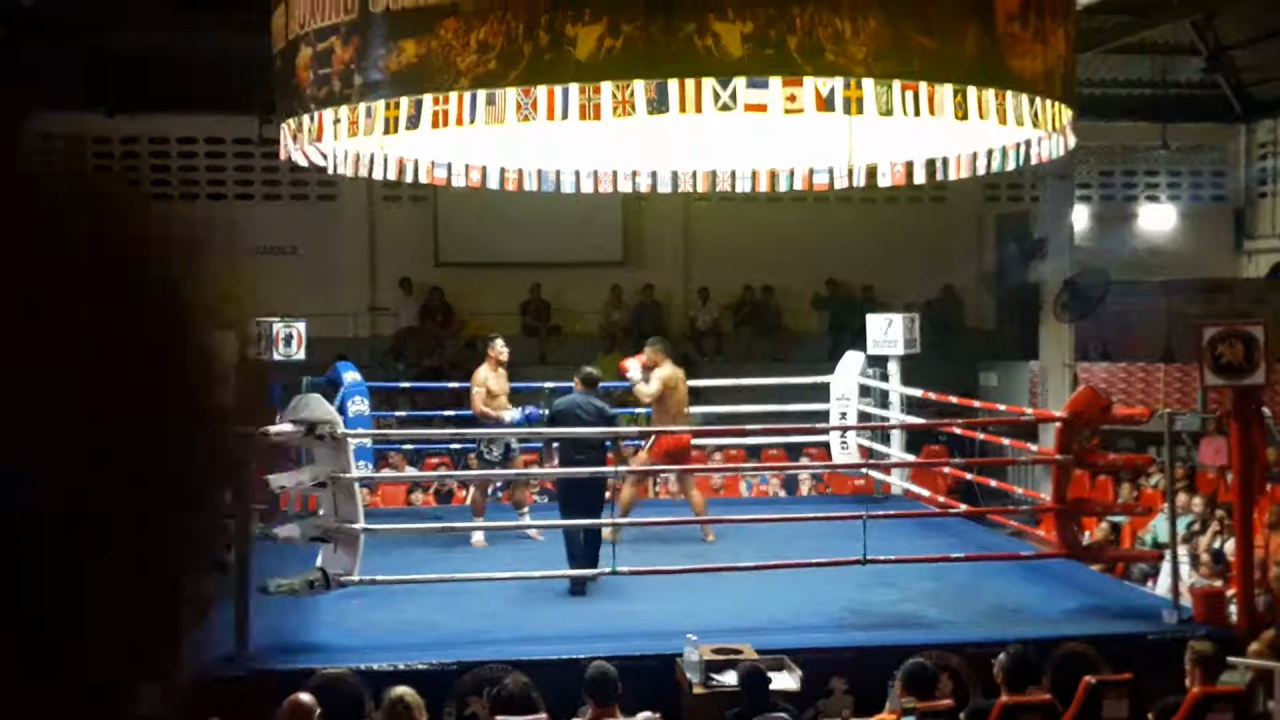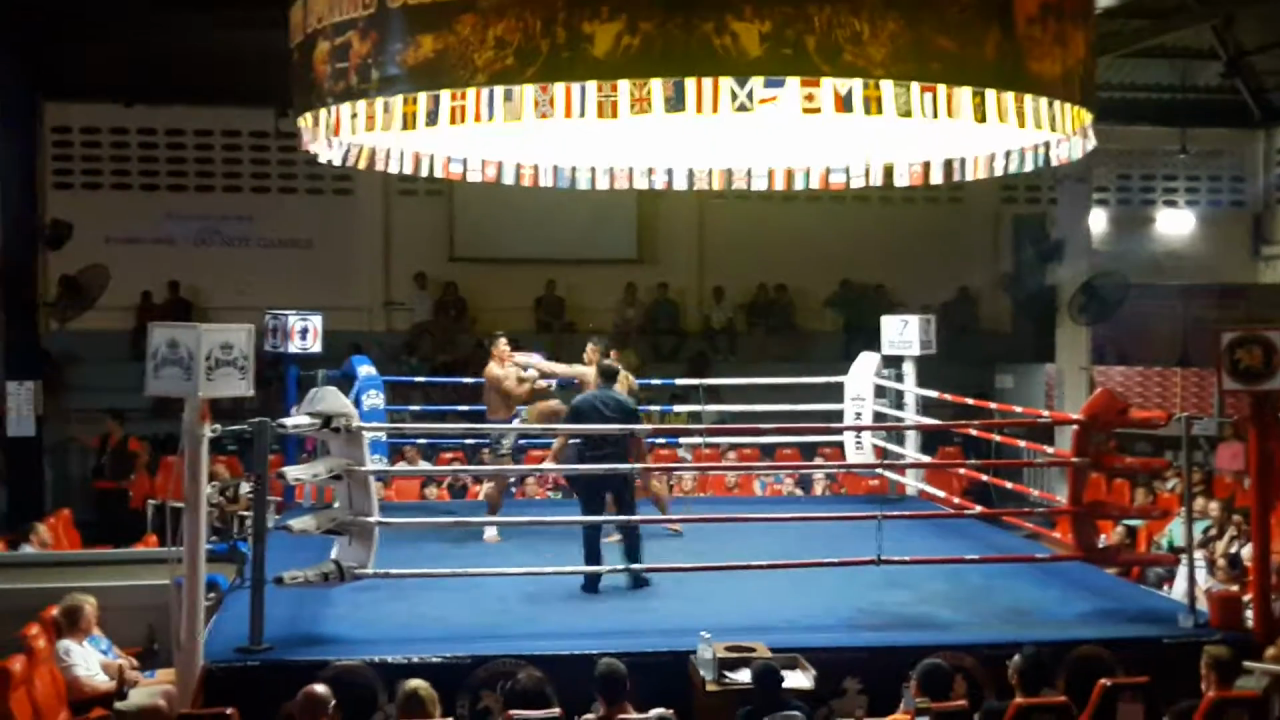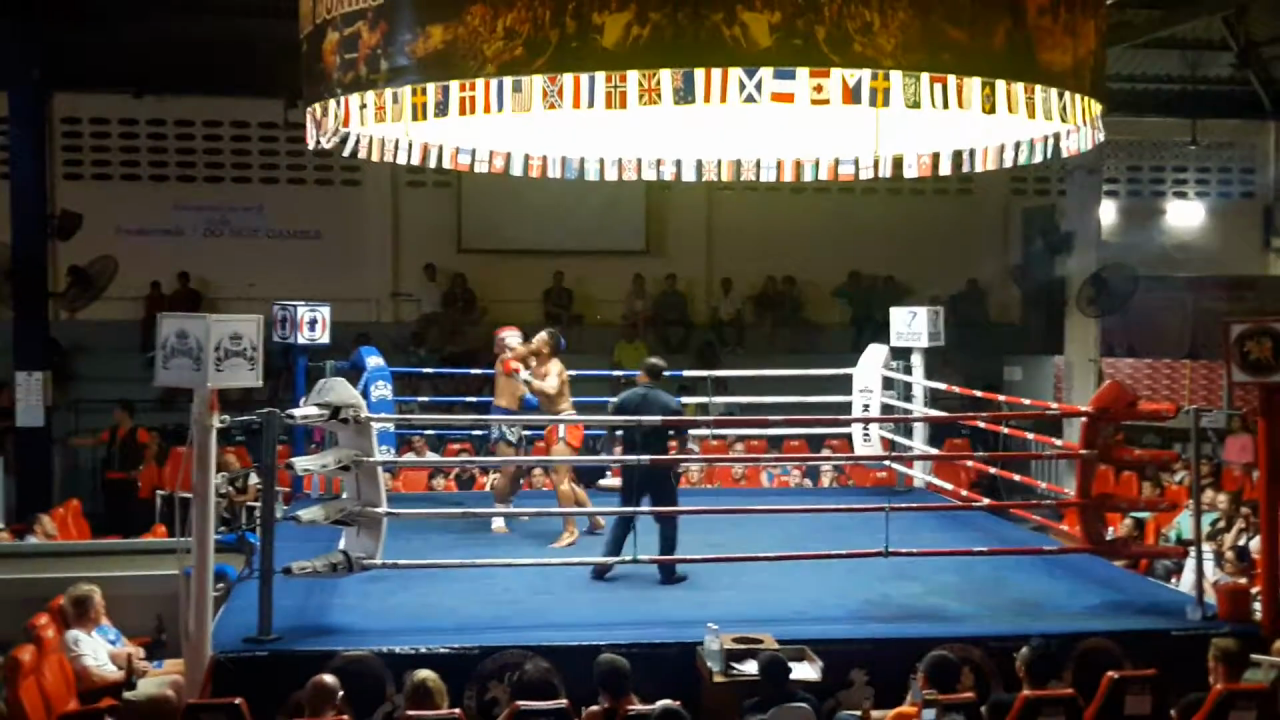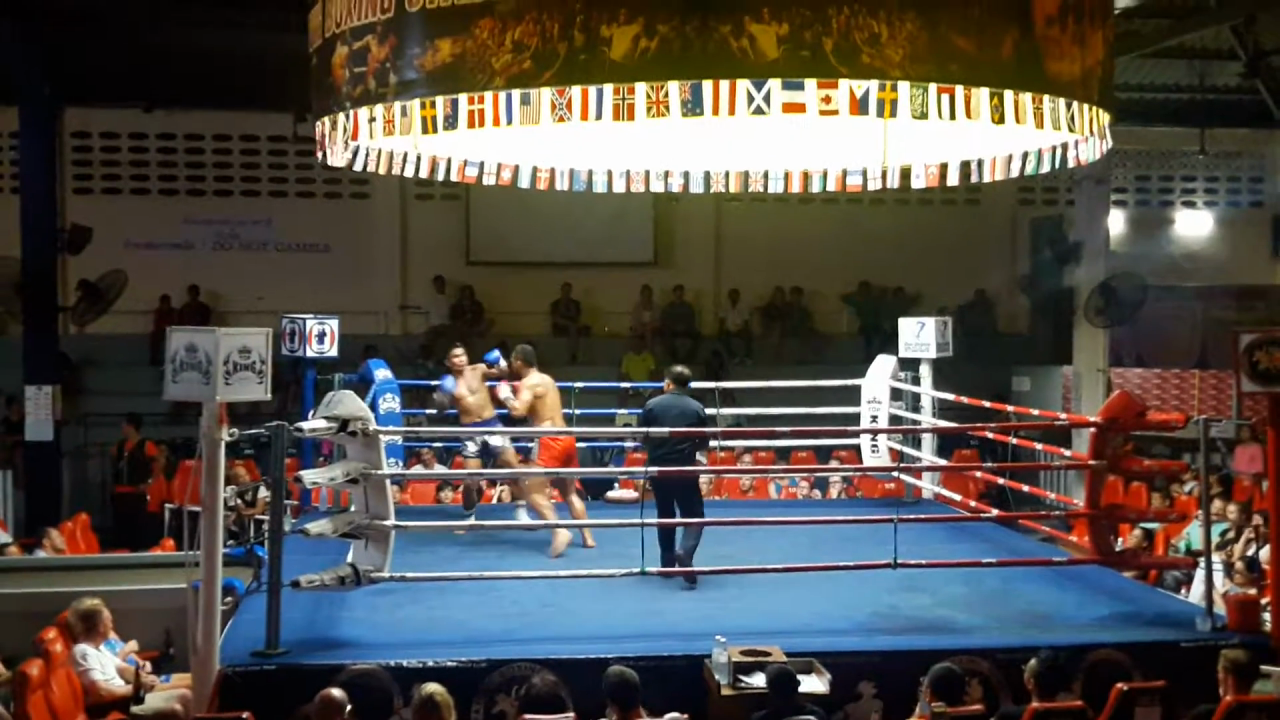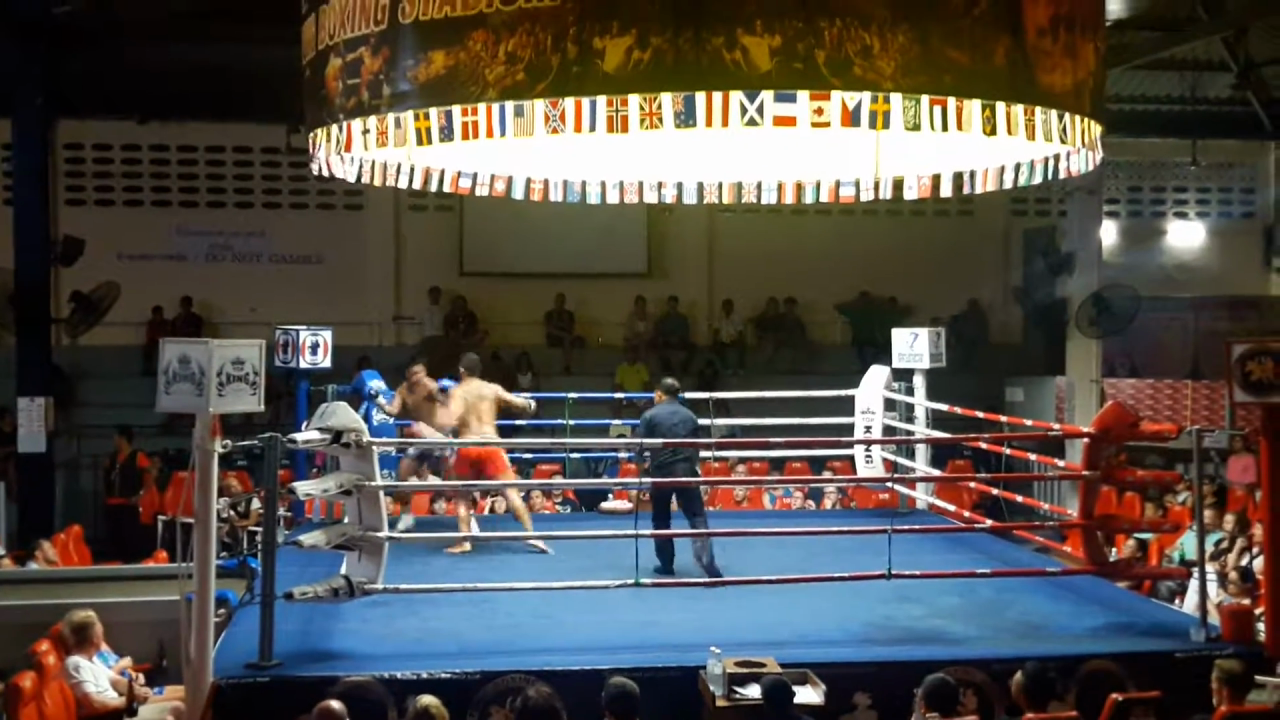
dt=0.4s
person 1, frame 1
left shoulder: (560, 405)
right shoulder: (605, 410)
left elbow: (547, 439)
left wrist: (550, 460)
right hip: (596, 472)
left knee: (572, 523)
right knee: (593, 521)
left ankle: (578, 576)
right ankle: (590, 569)
person 1, frame 2
left shoulder: (580, 402)
right shoulder: (627, 403)
left elbow: (564, 437)
right elbow: (637, 439)
left wrist: (550, 462)
right wrist: (641, 462)
left knee: (591, 523)
right knee: (628, 519)
left ankle: (592, 578)
right ankle: (636, 573)
person 1, frame 3
left shoulder: (624, 399)
right shoulder: (671, 404)
right elbow: (681, 438)
left hip: (632, 466)
right hip: (659, 467)
left knee: (625, 516)
right knee: (667, 518)
left ankle: (604, 563)
right ankle: (667, 571)
person 1, frame 4
left shoulder: (652, 405)
right shoulder: (696, 409)
left elbow: (642, 438)
right elbow: (704, 443)
left hip: (658, 470)
right hip: (684, 471)
left knee: (665, 516)
right knee: (694, 517)
left ankle: (667, 564)
right ankle: (684, 554)
person 1, frame 5
left shoulder: (651, 415)
right shoulder: (690, 416)
right elbow: (696, 447)
left hip: (661, 473)
right hip: (687, 471)
left knee: (661, 520)
right knee: (697, 518)
left ankle: (666, 565)
right ankle: (708, 563)
person 2, frame 1
left shoulder: (660, 373)
right shoulder: (679, 373)
left elbow: (647, 397)
left wrist: (635, 380)
right wrist: (643, 376)
left hip: (664, 437)
right hip: (682, 436)
left knee: (631, 480)
right knee: (689, 487)
left ankle: (613, 531)
right ankle: (707, 531)
person 2, frame 2
left shoulder: (587, 372)
right shoulder: (621, 373)
left elbow: (552, 369)
right elbow: (635, 391)
left wrist: (524, 360)
right knee: (650, 479)
right ankle: (669, 520)
person 2, frame 3
left shoulder: (553, 367)
right shoulder: (540, 365)
left elbow: (550, 390)
left wrist: (526, 378)
left hip: (565, 424)
right hip: (557, 425)
left knee: (559, 477)
right knee: (565, 479)
left ankle: (570, 531)
right ankle: (595, 520)
person 2, frame 4
left shoulder: (527, 383)
right shoulder: (545, 379)
left elbow: (518, 411)
left wrist: (506, 396)
right wrist: (516, 395)
left hip: (548, 442)
right hip: (566, 439)
right knee: (569, 493)
left ankle: (559, 531)
right ankle: (587, 537)
person 2, frame 5
left shoulder: (457, 392)
right shoulder: (493, 389)
left elbow: (450, 419)
right elbow: (518, 404)
right wrist: (529, 405)
left hip: (467, 449)
right hip: (491, 447)
left knee: (463, 497)
right knee: (511, 493)
left ankle: (463, 542)
right ankle: (531, 535)
person 3, frame 1
left shoulder: (503, 373)
right shoulder: (481, 375)
right elbow: (477, 409)
left wrist: (520, 413)
right wrist: (503, 416)
right hip: (490, 433)
left knee: (520, 480)
right knee: (482, 484)
left ankle: (526, 524)
right ankle: (477, 532)
person 3, frame 2
left shoulder: (510, 367)
right shoulder: (494, 372)
left elbow: (529, 381)
right elbow: (521, 395)
right wrist: (533, 377)
left hip: (514, 419)
right hip: (501, 427)
right knee: (500, 481)
right ankle: (490, 528)
person 3, frame 3
left shoulder: (520, 364)
right shoulder: (505, 358)
left hip: (515, 417)
right hip: (502, 417)
left knee: (518, 469)
right knee: (508, 471)
left ankle: (508, 506)
right ankle: (497, 519)
person 3, frame 4
left shoulder: (478, 370)
right shoulder: (449, 383)
left elbow: (503, 373)
right elbow: (443, 407)
left wrist: (500, 363)
right wrist: (441, 397)
left hip: (492, 426)
right hip: (471, 432)
left knee: (515, 470)
right knee: (471, 483)
left ankle: (521, 515)
right ankle: (468, 518)
person 3, frame 5
left shoulder: (428, 385)
right shoulder: (403, 390)
right elbow: (393, 410)
right wrist: (378, 400)
left hip: (437, 435)
right hip: (419, 437)
right knee: (401, 479)
right ankle: (406, 516)
